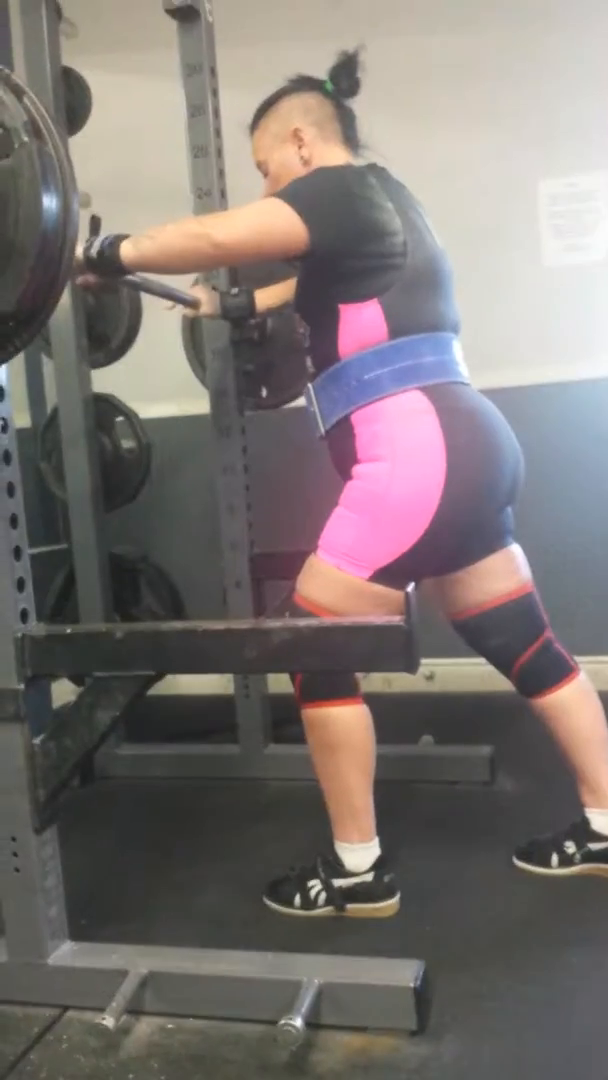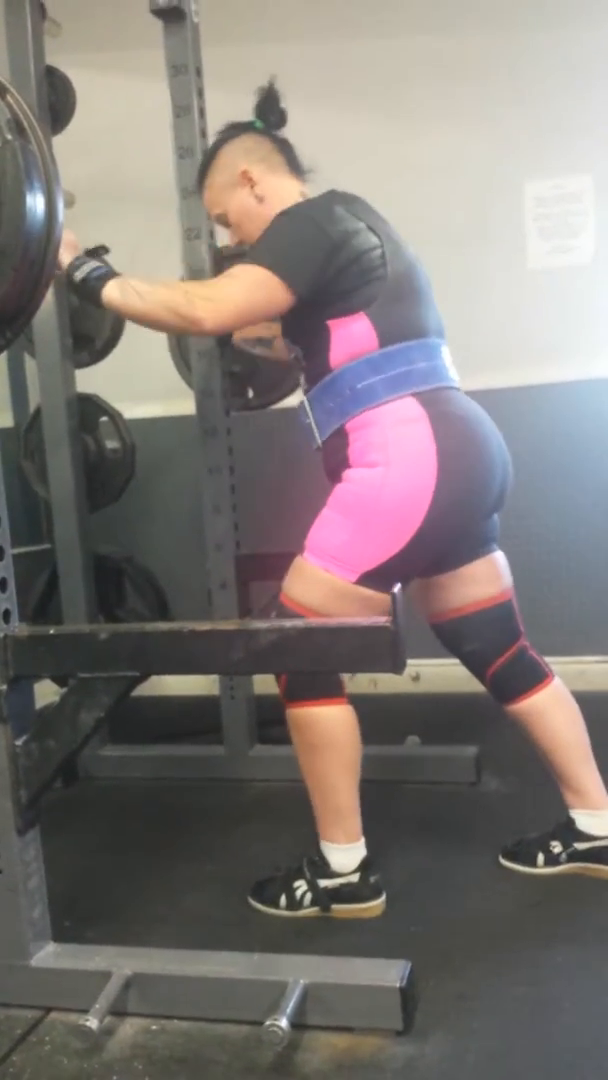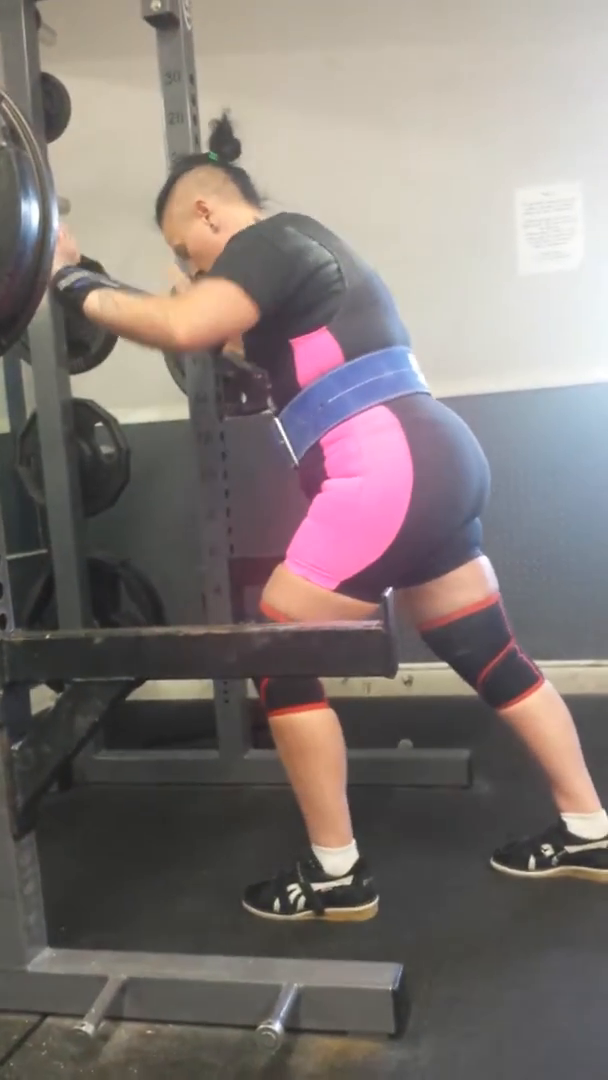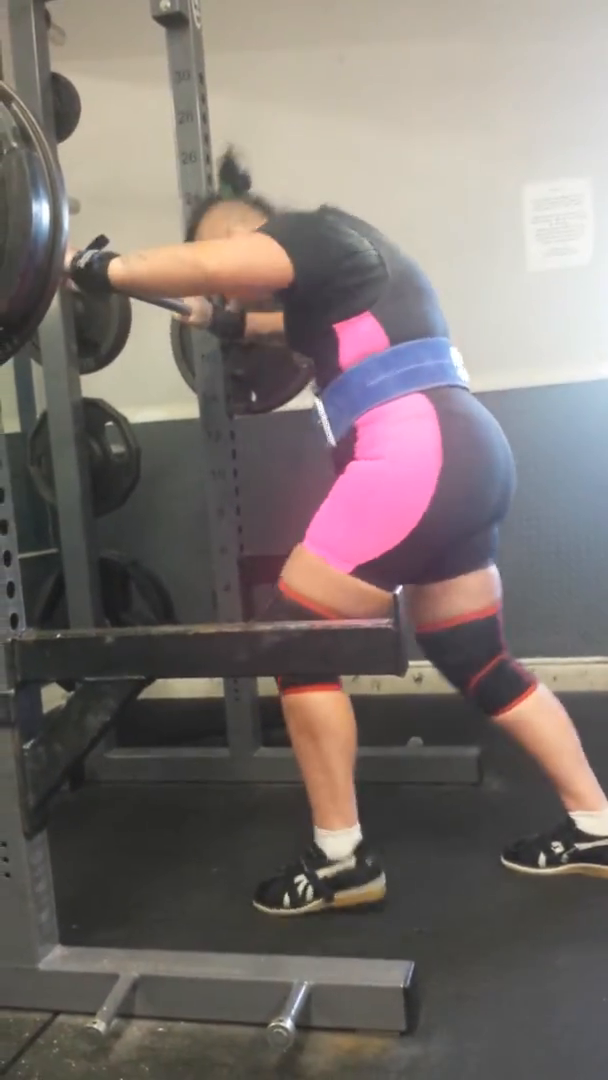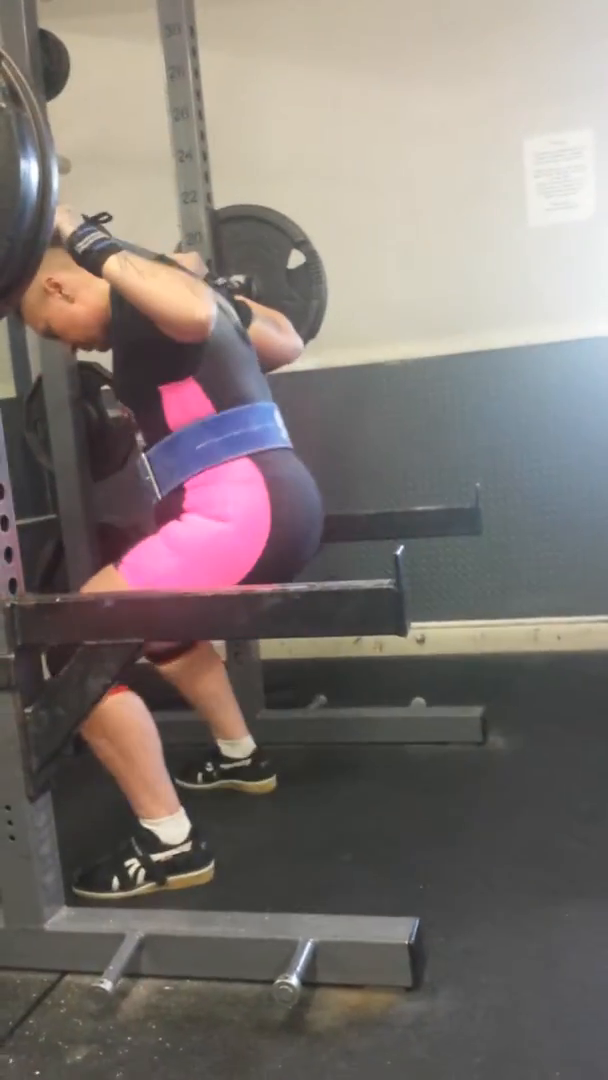
dt=1s
person 1, frame 1
left shoulder: (344, 190)
right shoulder: (376, 202)
left elbow: (221, 236)
left wrist: (106, 253)
right wrist: (236, 304)
left hip: (416, 456)
right hip: (466, 447)
right knee: (524, 646)
left ankle: (358, 870)
person 1, frame 2
left shoulder: (312, 222)
right shoulder: (345, 225)
left elbow: (209, 312)
left wrist: (93, 277)
left hip: (406, 461)
right hip: (458, 452)
right knee: (498, 651)
left ankle: (343, 870)
person 1, frame 3
left shoulder: (266, 241)
right shoulder: (304, 247)
left elbow: (183, 327)
left wrist: (74, 286)
right wrist: (230, 337)
left hip: (384, 472)
right hip: (435, 460)
right knee: (488, 655)
left ankle: (337, 876)
person 1, frame 4
left shoulder: (316, 232)
right shoulder: (335, 255)
left elbow: (213, 264)
left wrist: (97, 268)
right wrist: (233, 324)
left hip: (415, 456)
right hip: (466, 454)
right knee: (475, 661)
left ankle: (342, 861)
person 1, frame 5
left shoulder: (141, 301)
right shoulder: (170, 288)
left elbow: (193, 315)
right elbow: (288, 342)
left wrist: (95, 246)
right wrist: (220, 287)
left hip: (241, 514)
right hip: (280, 501)
left ankle: (170, 843)
right ankle: (240, 757)
